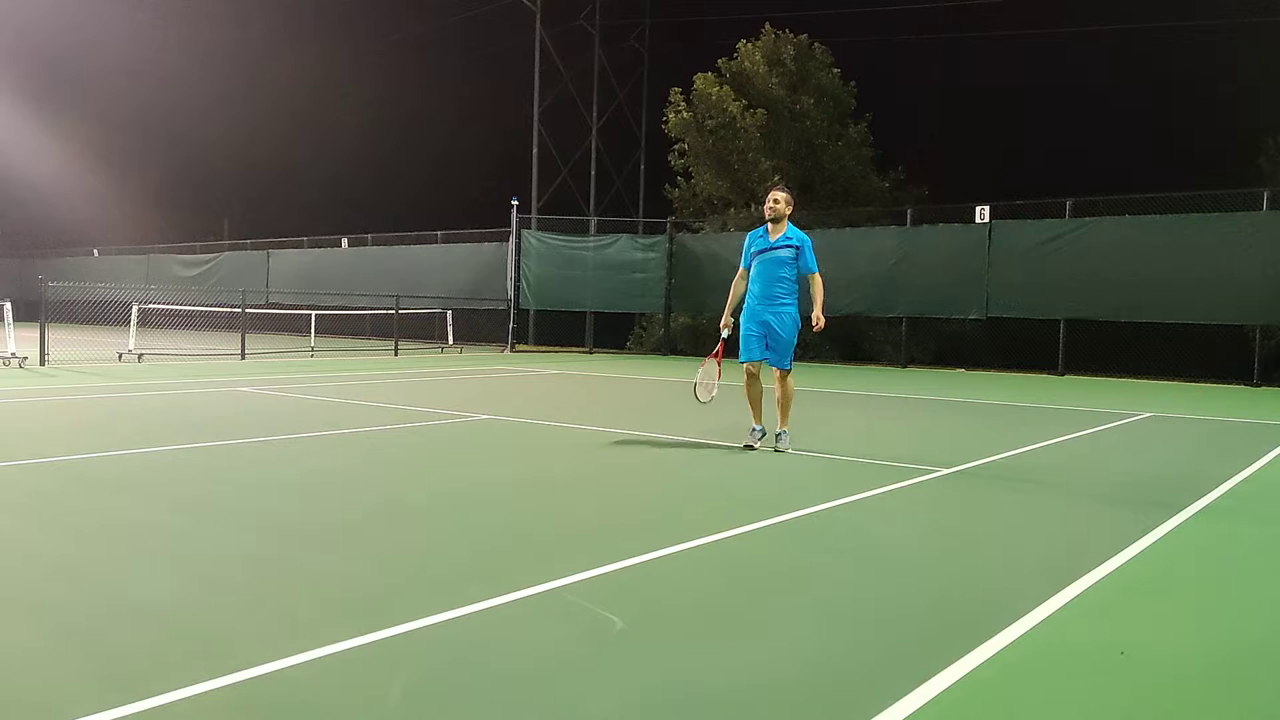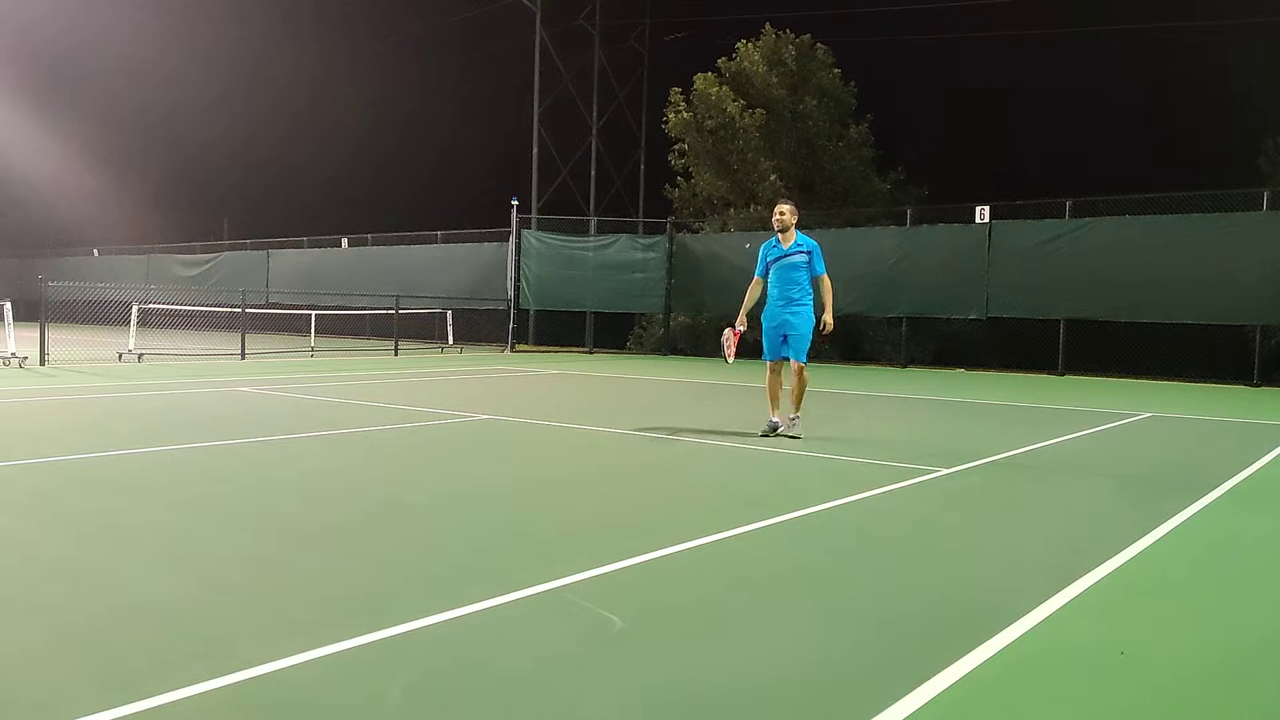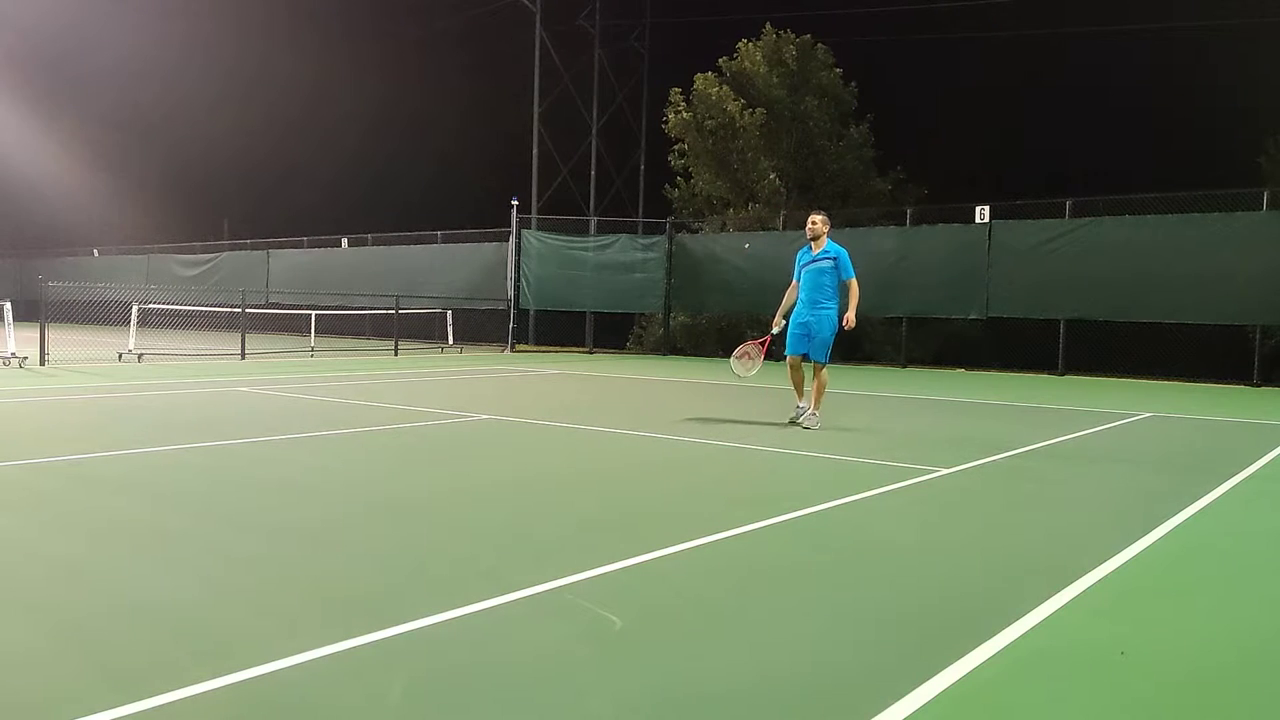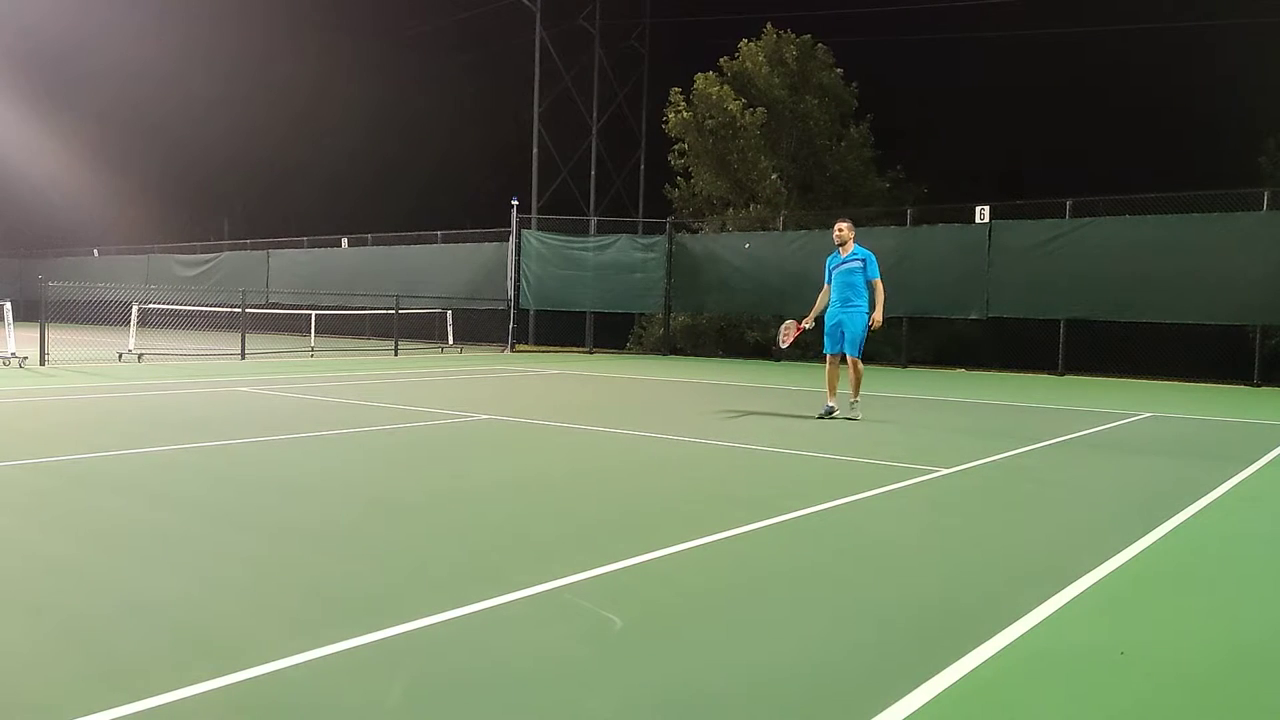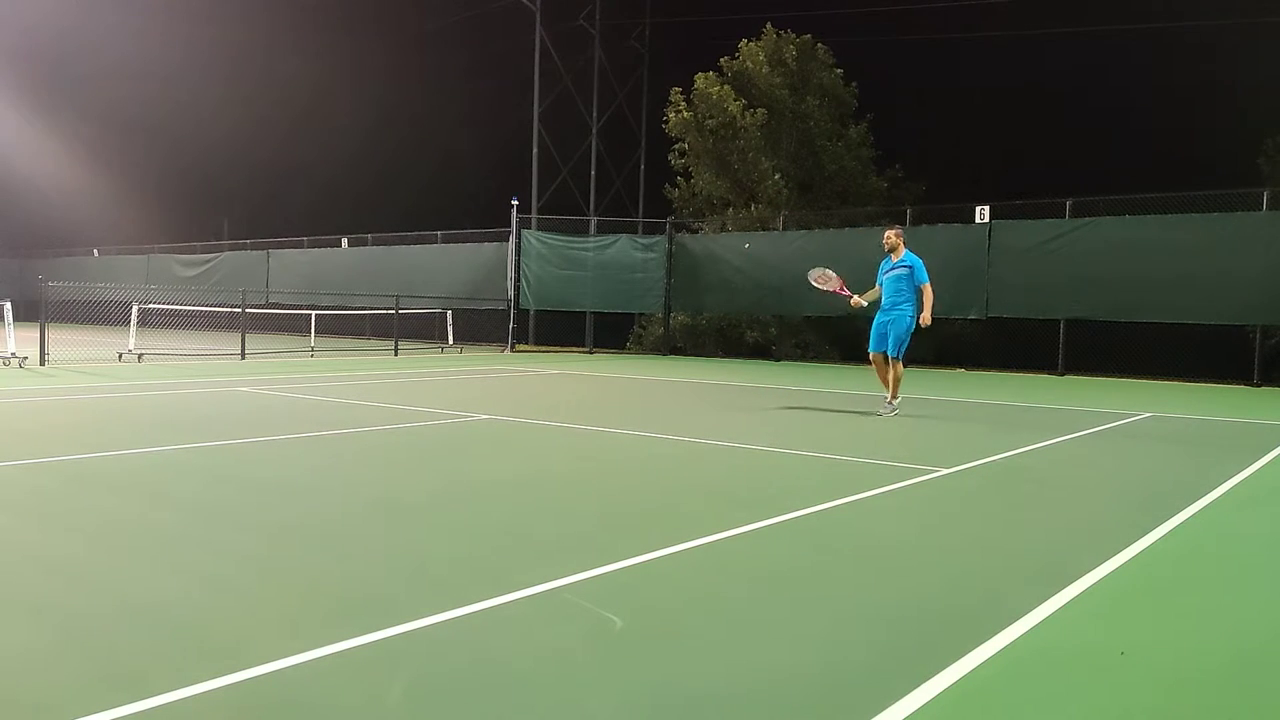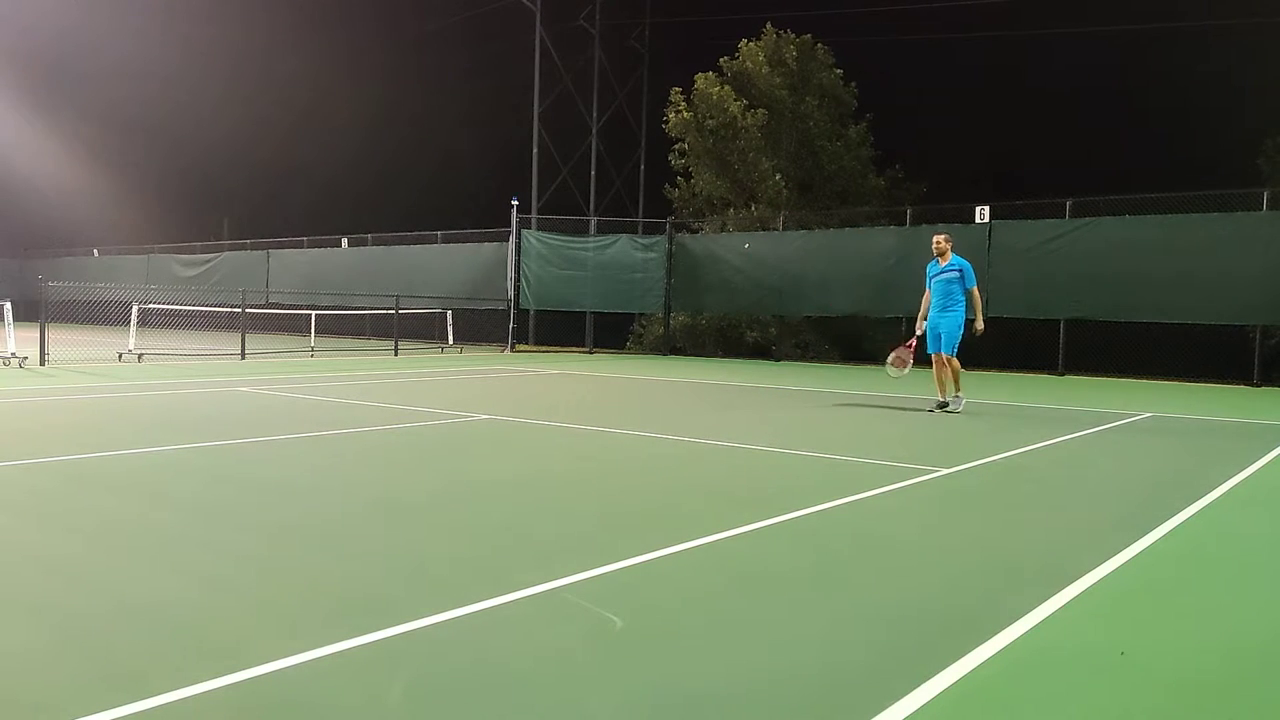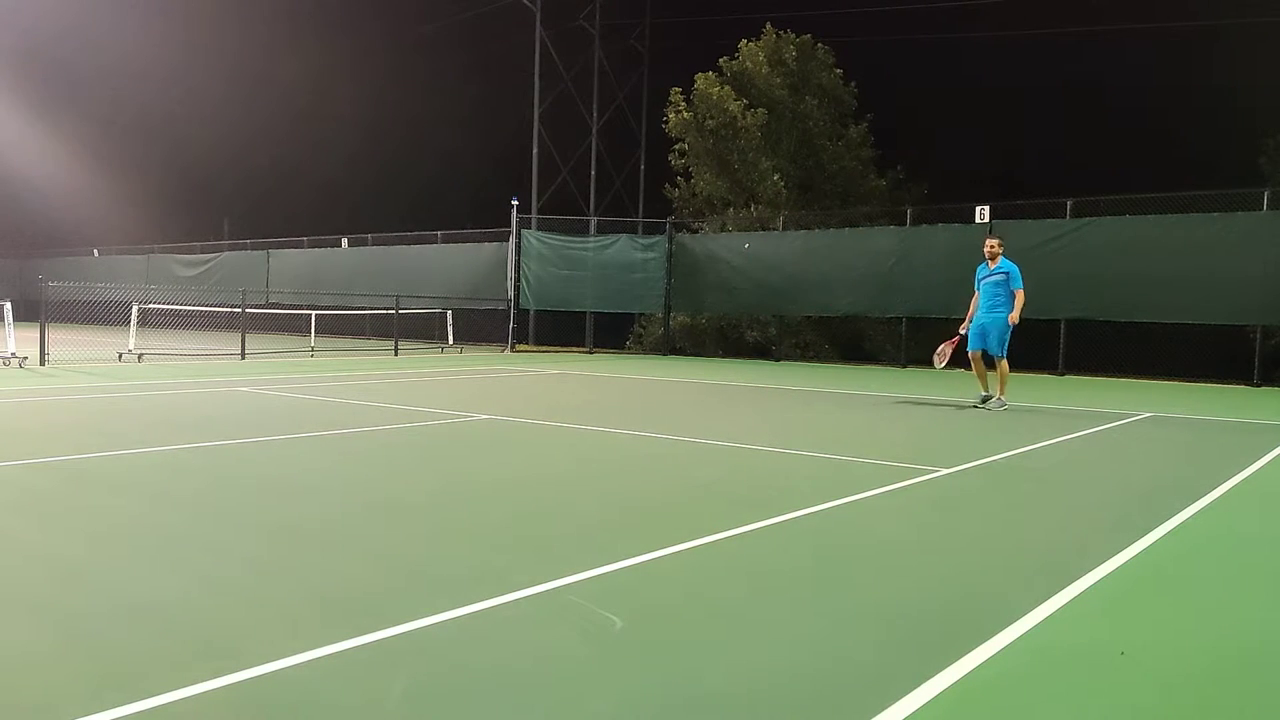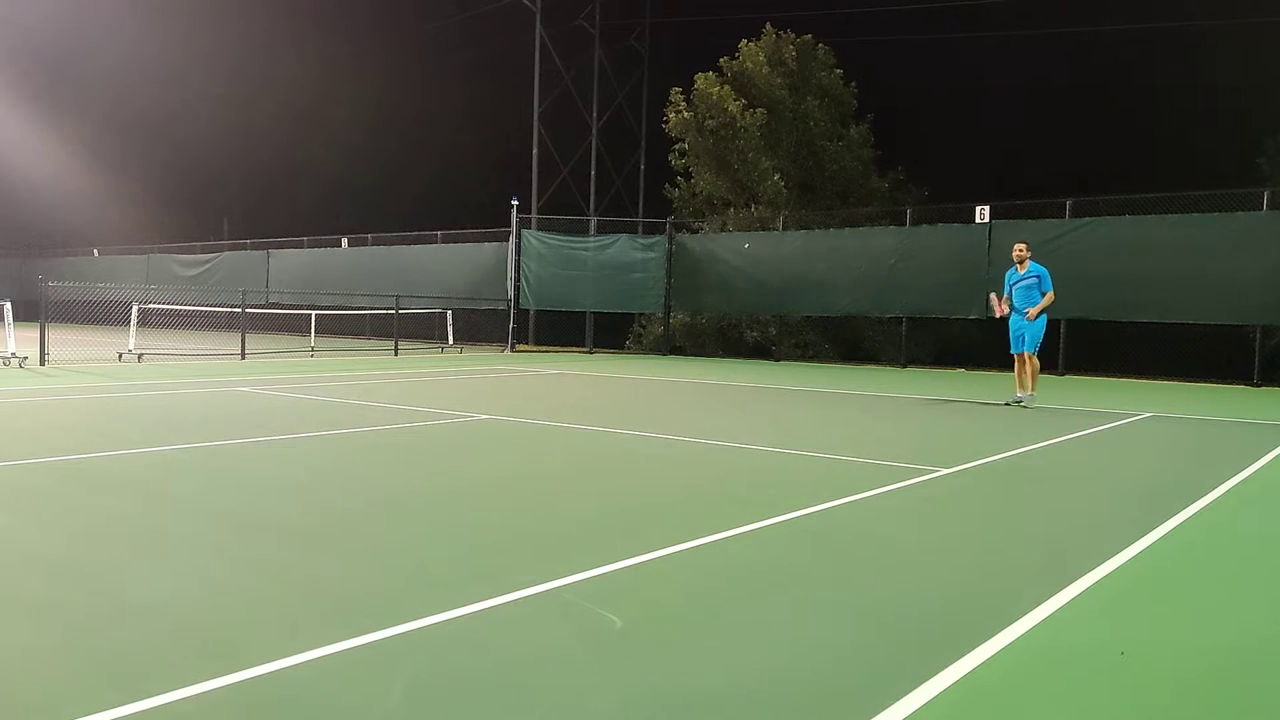
dt=0.5s
person 1, frame 1
left shoulder: (800, 240)
right shoulder: (752, 238)
left elbow: (814, 279)
right elbow: (741, 277)
left wrist: (817, 310)
right wrist: (727, 312)
left hip: (784, 316)
right hip: (753, 315)
left knee: (782, 372)
right knee: (751, 369)
left ankle: (782, 431)
right ankle: (757, 426)
person 1, frame 2
left shoulder: (810, 246)
right shoulder: (766, 248)
left elbow: (823, 281)
right elbow: (757, 284)
left wrist: (828, 312)
right wrist: (743, 313)
left hip: (801, 315)
right hip: (772, 316)
left knee: (798, 366)
right knee: (773, 367)
left ankle: (795, 416)
right ankle: (774, 419)
person 1, frame 3
left shoulder: (838, 253)
right shoulder: (802, 254)
left elbow: (852, 285)
right elbow: (794, 287)
left wrist: (851, 311)
right wrist: (780, 314)
left hip: (825, 317)
right hip: (800, 315)
left knee: (818, 364)
right knee: (793, 360)
left ankle: (814, 413)
right ankle: (801, 404)
person 1, frame 4
left shoulder: (866, 256)
right shoulder: (831, 260)
left elbow: (877, 285)
right elbow: (826, 291)
left wrist: (878, 311)
right wrist: (812, 315)
left hip: (856, 314)
right hip: (833, 314)
left knee: (853, 359)
right knee: (832, 359)
left ankle: (855, 401)
right ankle: (831, 404)
person 1, frame 5
left shoulder: (914, 262)
right shoulder: (885, 263)
left elbow: (927, 289)
left wrist: (926, 311)
right wrist: (860, 298)
left hip: (902, 317)
right hip: (882, 316)
left knee: (894, 358)
right knee: (875, 357)
left ankle: (892, 402)
right ankle: (890, 393)
person 1, frame 6
left shoulder: (962, 265)
right shoulder: (931, 267)
left elbow: (974, 293)
left wrist: (979, 318)
right wrist: (920, 319)
left hip: (953, 317)
right hip: (934, 318)
left knee: (949, 356)
right knee: (936, 358)
left ankle: (957, 395)
right ankle: (942, 399)
person 1, frame 7
left shoulder: (1010, 268)
right shoulder: (980, 269)
left elbow: (1019, 293)
left wrist: (1016, 312)
right wrist: (967, 319)
left hip: (1000, 319)
right hip: (980, 318)
left knee: (999, 358)
right knee: (974, 355)
left ankle: (1000, 398)
right ankle: (986, 393)
person 1, frame 8
left shoulder: (1040, 271)
right shoulder: (1010, 274)
left elbow: (1050, 295)
right elbow: (1007, 297)
left wrist: (1036, 309)
right wrist: (1004, 306)
left hip: (1035, 320)
right hip: (1016, 319)
left knee: (1029, 355)
right knee: (1018, 357)
left ankle: (1030, 393)
right ankle: (1020, 394)
